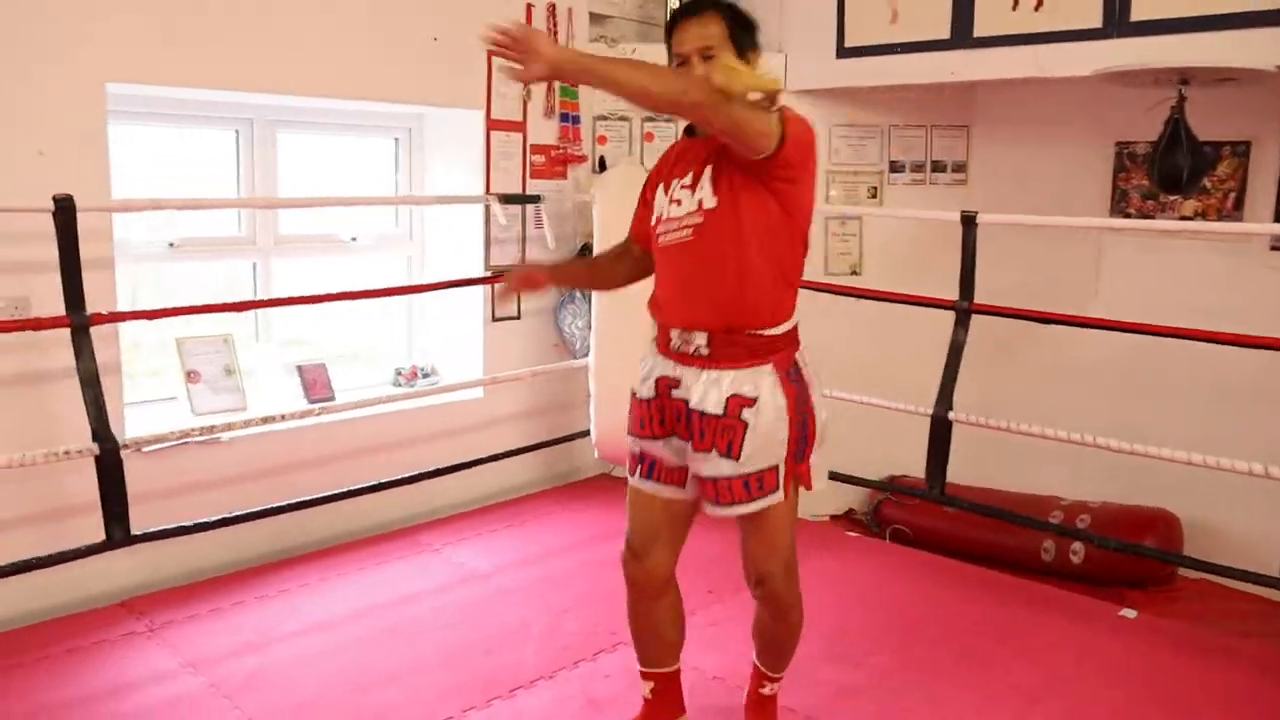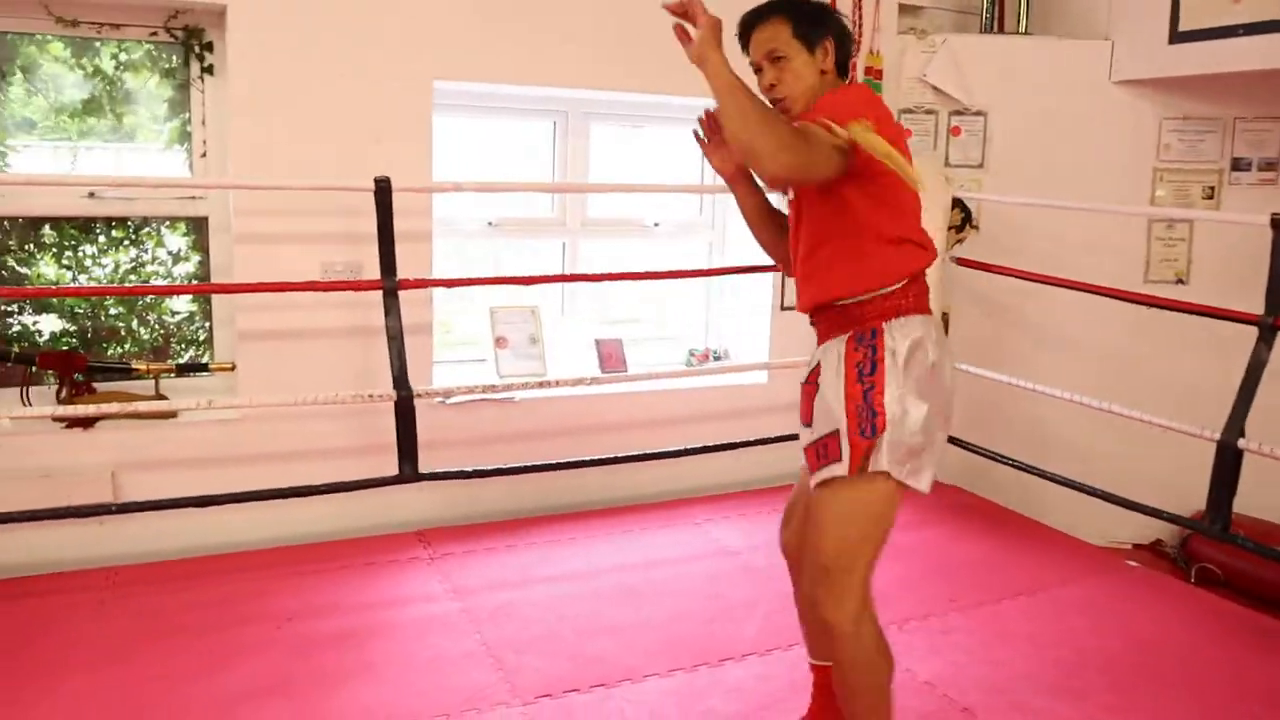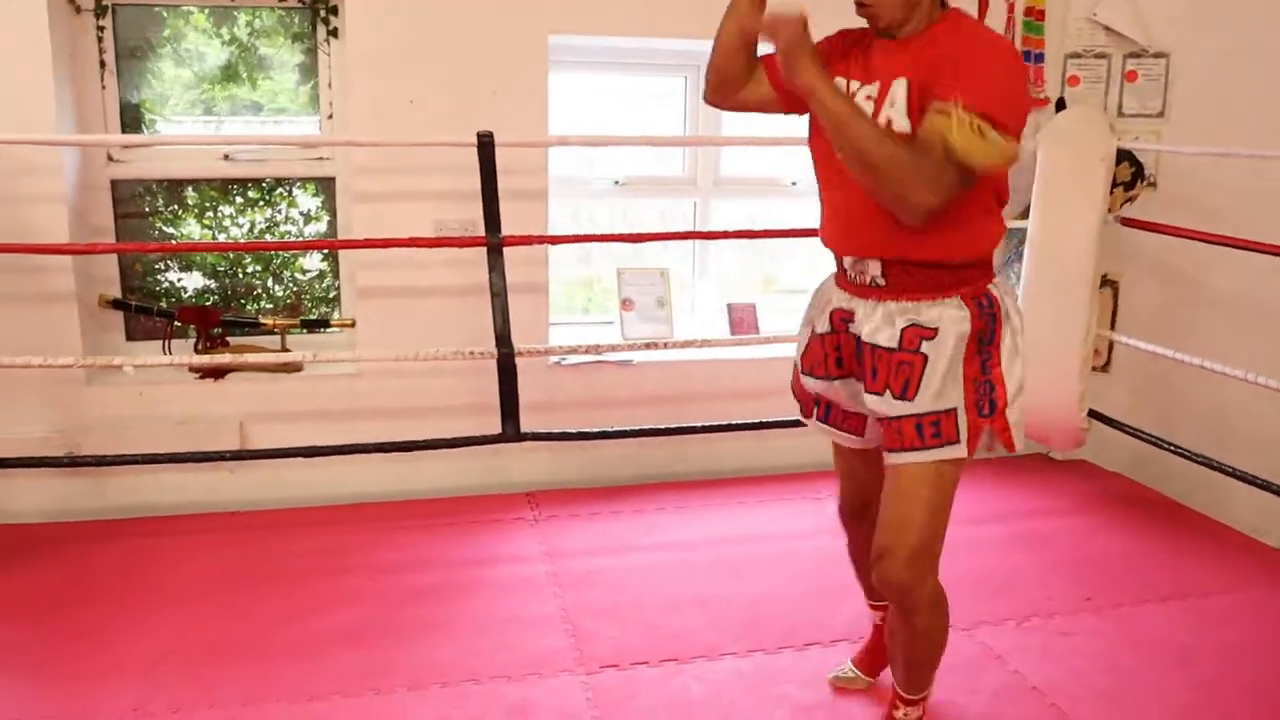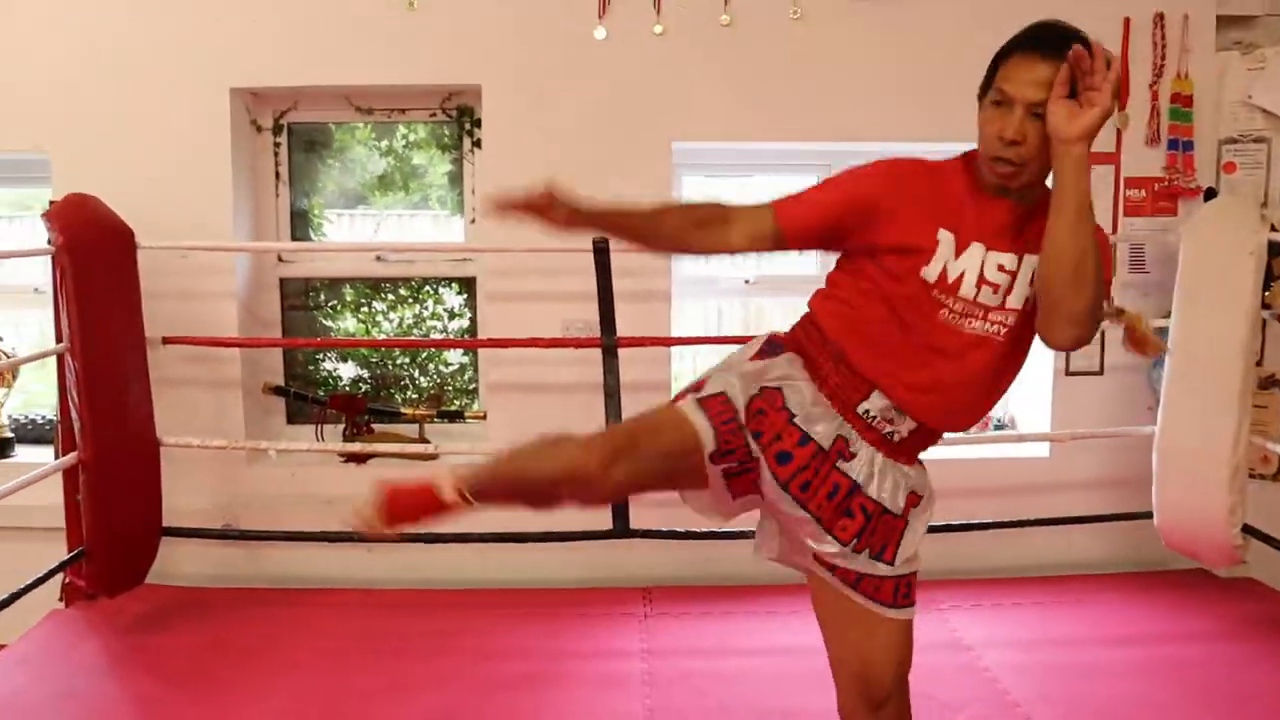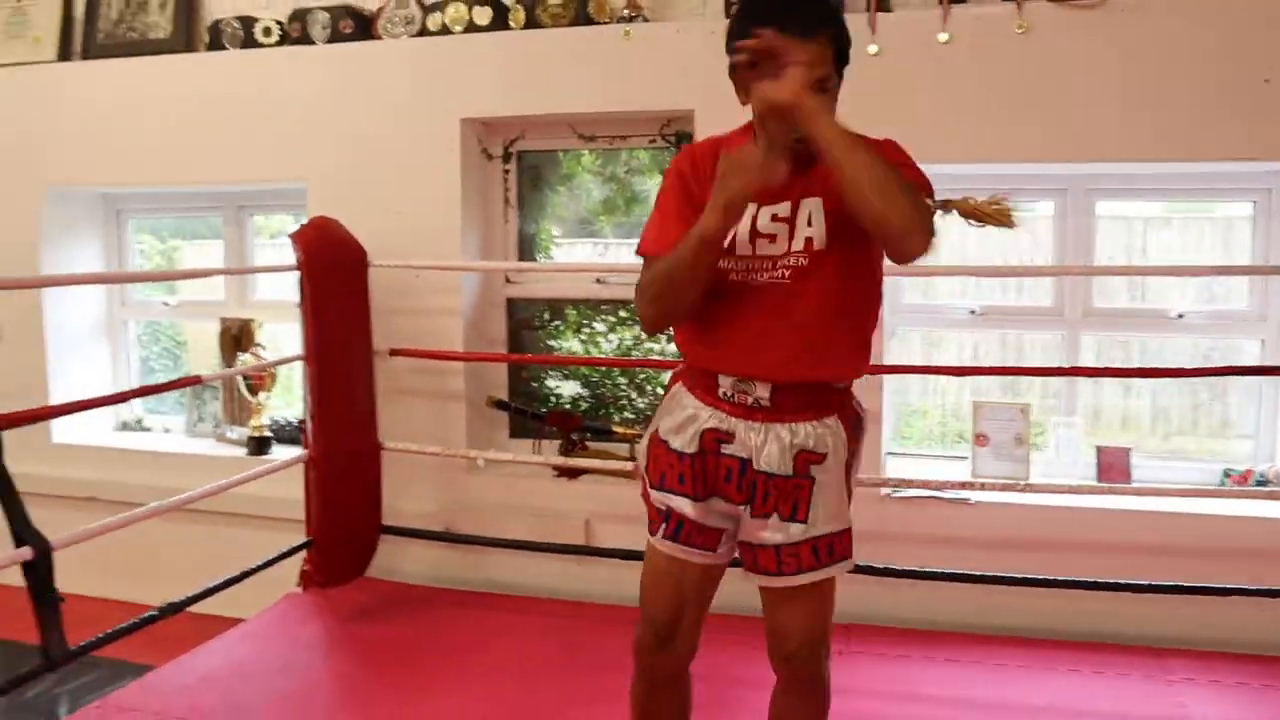
dt=1s
person 1, frame 1
left shoulder: (784, 136)
right shoulder: (673, 165)
left elbow: (700, 100)
right elbow: (634, 259)
left wrist: (569, 63)
right wrist: (554, 274)
left hip: (754, 386)
right hip: (675, 378)
left knee: (772, 579)
right knee: (646, 565)
person 1, frame 2
left shoulder: (853, 112)
right shoulder: (824, 143)
left elbow: (784, 161)
right elbow: (793, 253)
left wrist: (713, 62)
right wrist: (734, 171)
left hip: (881, 360)
right hip: (862, 361)
left knee: (836, 587)
right knee: (803, 538)
person 1, frame 3
left shoulder: (981, 59)
left elbow: (917, 195)
right elbow: (724, 90)
left wrist: (813, 83)
left hip: (935, 325)
right hip: (852, 310)
left knee: (901, 565)
right knee: (858, 503)
right ankle: (890, 636)
person 1, frame 4
left shoulder: (1080, 246)
right shoulder: (905, 187)
left elbow: (1067, 326)
right elbow: (727, 228)
left wrist: (1073, 157)
right wrist: (588, 214)
left hip: (880, 473)
right hip: (795, 404)
right knee: (589, 467)
right ankle: (447, 492)
person 1, frame 5
left shoulder: (873, 164)
right shoulder: (698, 166)
left elbow: (908, 238)
right elbow: (653, 311)
left wrist: (803, 111)
right wrist: (715, 220)
left hip: (804, 439)
right hip: (702, 425)
right knee: (658, 642)
